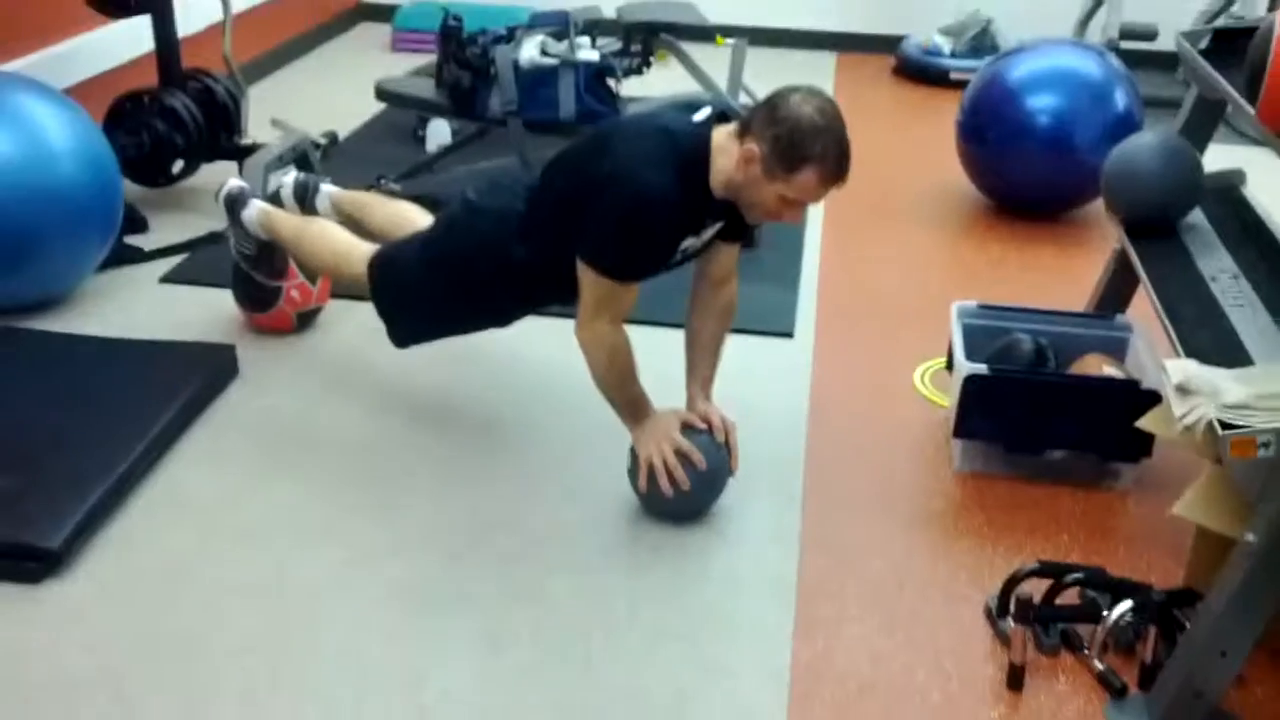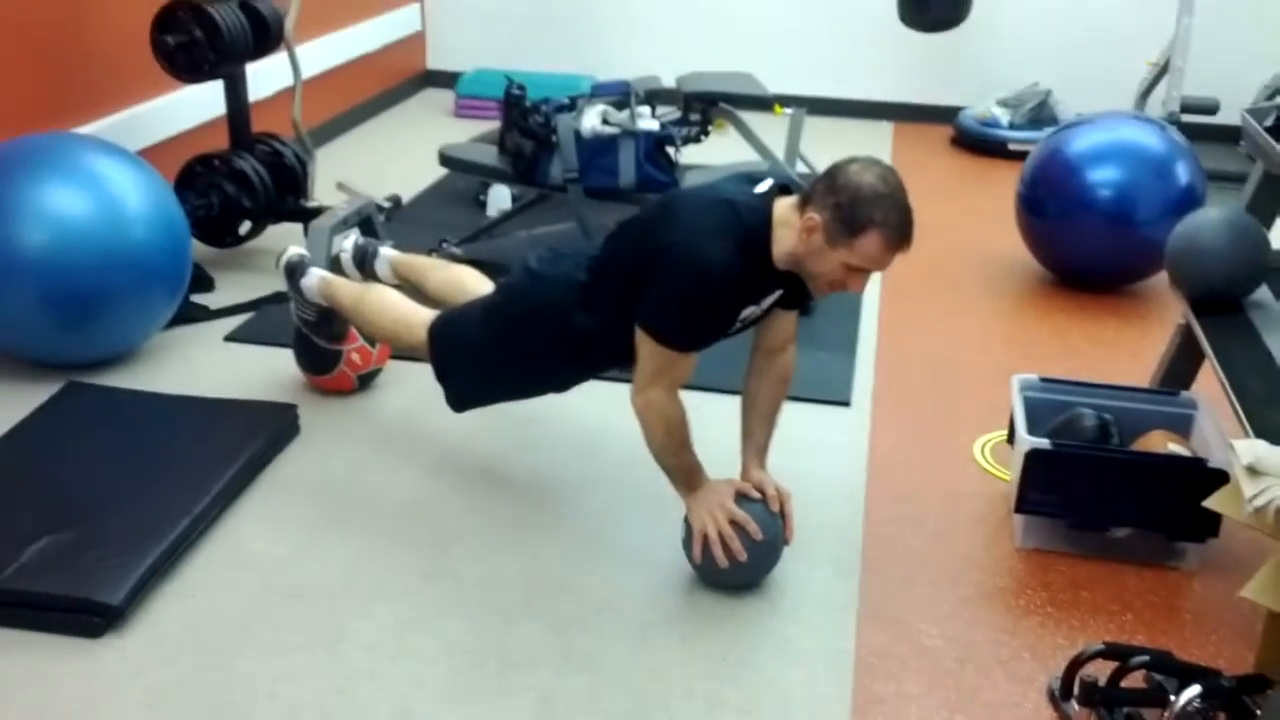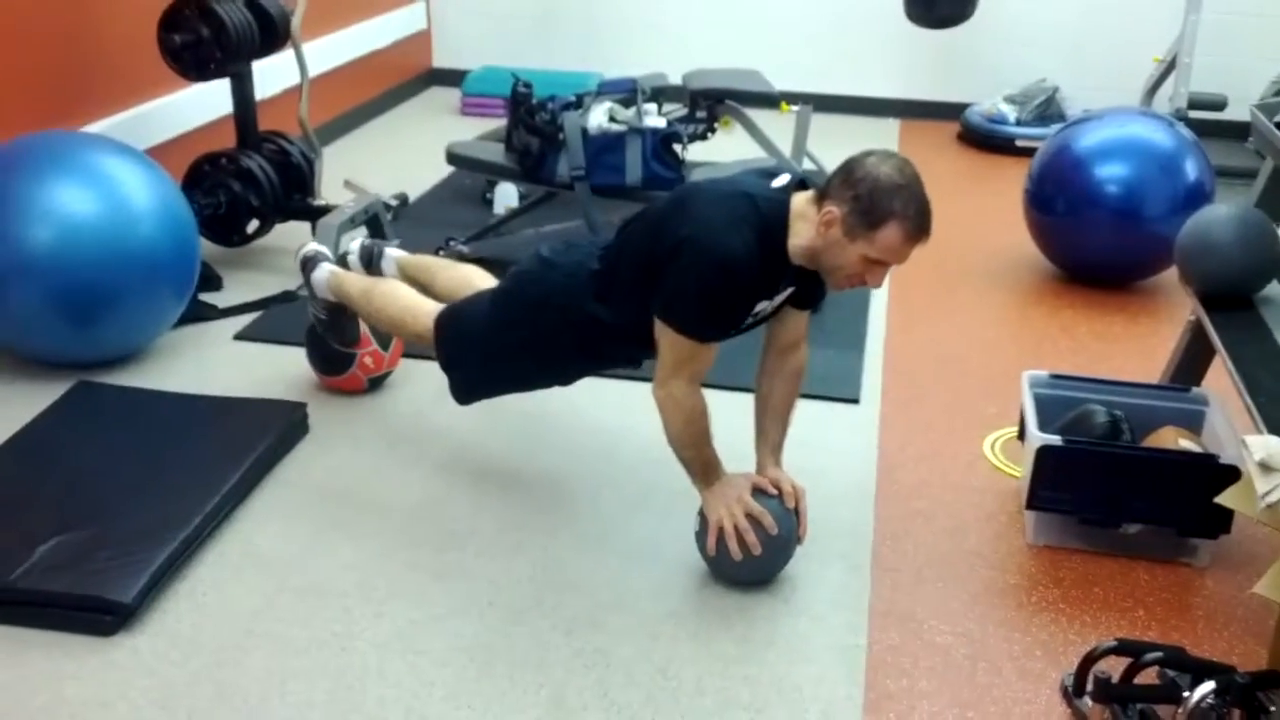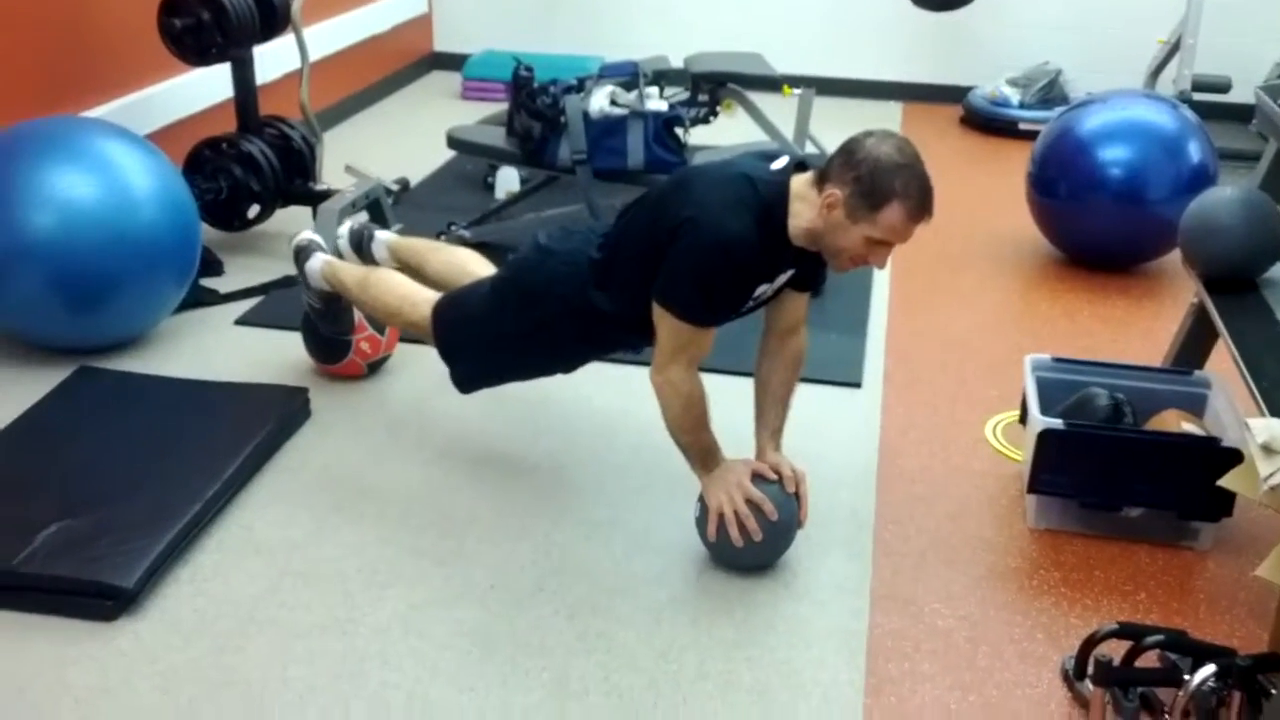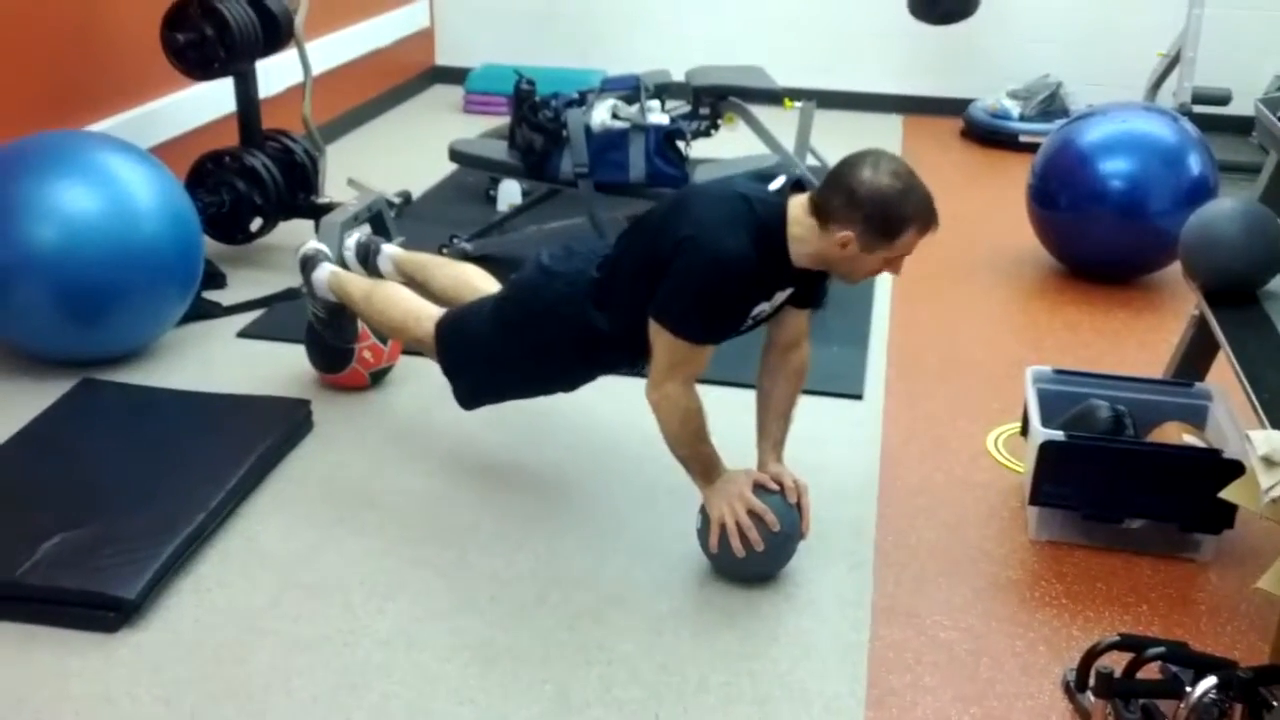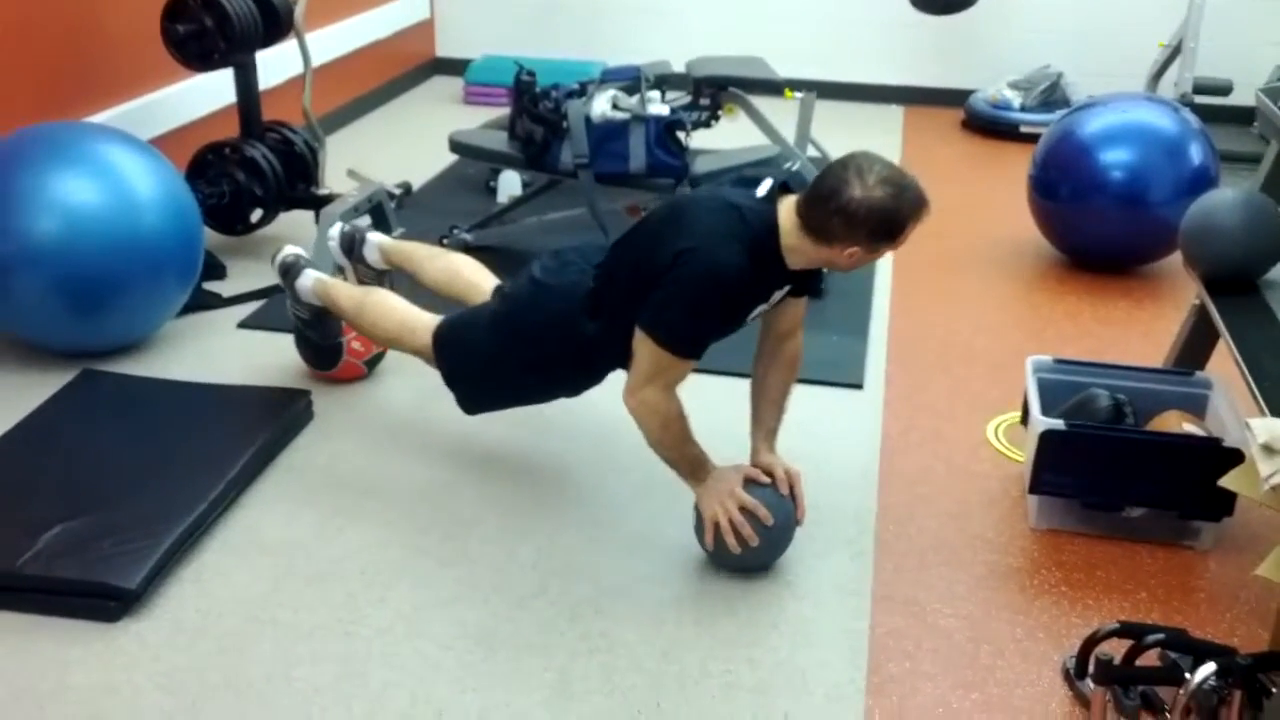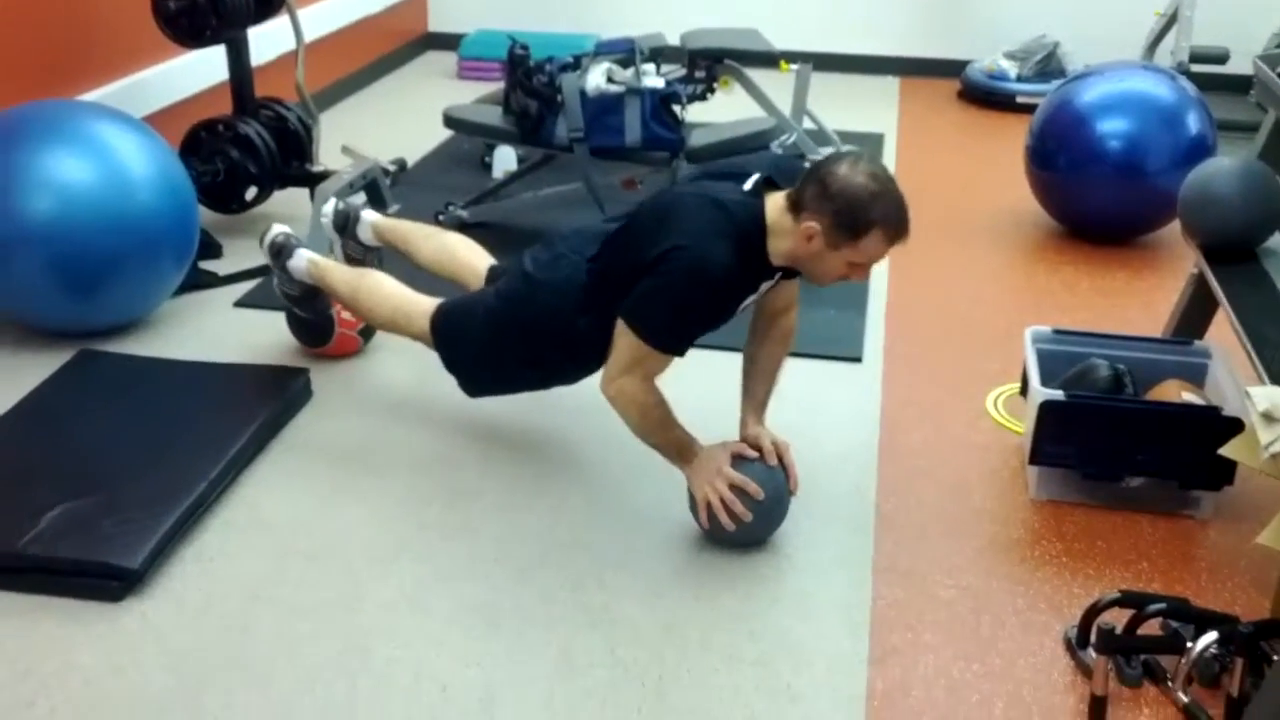
dt=0.7s
person 1, frame 1
left shoulder: (739, 161)
right shoulder: (646, 187)
left elbow: (717, 285)
right elbow: (598, 324)
left wrist: (700, 397)
right wrist: (643, 423)
left hip: (545, 232)
right hip: (495, 252)
left knee: (424, 238)
right knee: (375, 270)
left ankle: (314, 195)
right ankle: (255, 214)
person 1, frame 2
left shoulder: (798, 231)
right shoulder: (706, 257)
left elbow: (774, 351)
right elbow: (653, 391)
left wrist: (755, 464)
right wrist: (697, 491)
left hip: (605, 300)
right hip: (554, 319)
left knee: (482, 299)
right knee: (434, 335)
left ankle: (375, 257)
right ankle: (314, 280)
person 1, frame 3
left shoulder: (811, 229)
right shoulder: (723, 248)
left elbow: (786, 352)
right elbow: (675, 384)
left wrist: (770, 462)
right wrist: (713, 486)
left hip: (610, 295)
right hip: (562, 309)
left knee: (485, 298)
right knee: (444, 326)
left ankle: (384, 259)
right ankle: (330, 277)
person 1, frame 4
left shoulder: (810, 212)
right shoulder: (722, 231)
left elbow: (785, 336)
right elbow: (673, 370)
left wrist: (770, 447)
right wrist: (713, 472)
left hip: (612, 282)
right hip: (561, 298)
left knee: (481, 287)
right knee: (438, 318)
left ankle: (376, 242)
right ankle: (322, 267)
person 1, frame 5
left shoulder: (810, 227)
right shoulder: (719, 251)
left elbow: (787, 350)
right elbow: (669, 386)
left wrist: (771, 459)
right wrist: (715, 482)
left hip: (609, 295)
right hip: (561, 318)
left knee: (488, 301)
right knee: (438, 332)
left ankle: (382, 257)
right ankle: (329, 277)
person 1, frame 6
left shoulder: (800, 218)
right shoulder: (714, 263)
left elbow: (781, 338)
right elbow: (647, 392)
left wrist: (765, 447)
right wrist: (706, 481)
left hip: (601, 284)
right hip: (558, 329)
left knee: (488, 294)
right knee: (432, 338)
left ankle: (369, 246)
right ankle: (309, 282)
person 1, frame 7
left shoulder: (792, 196)
right shoulder: (700, 260)
left elbow: (775, 314)
right elbow: (625, 381)
left wrist: (754, 422)
right wrist: (694, 461)
left hip: (595, 265)
right hip: (551, 319)
left knee: (483, 274)
right knee: (428, 319)
left ankle: (365, 225)
right ankle: (302, 261)
